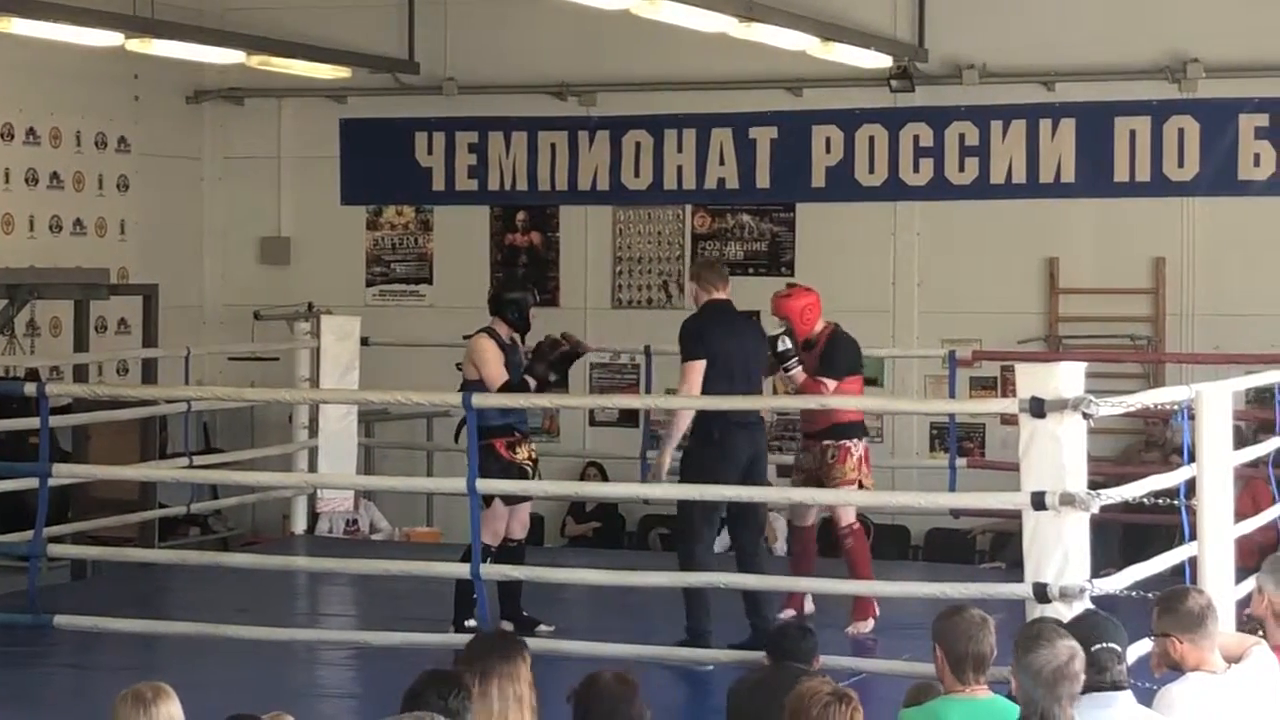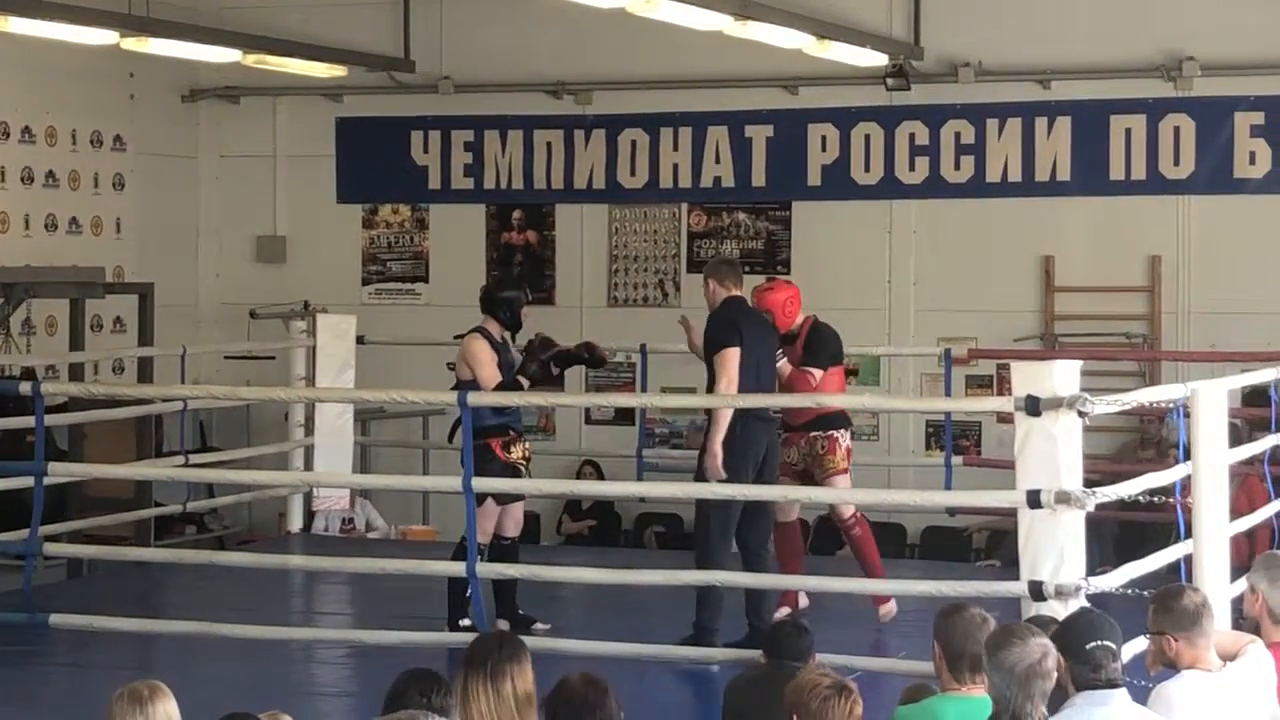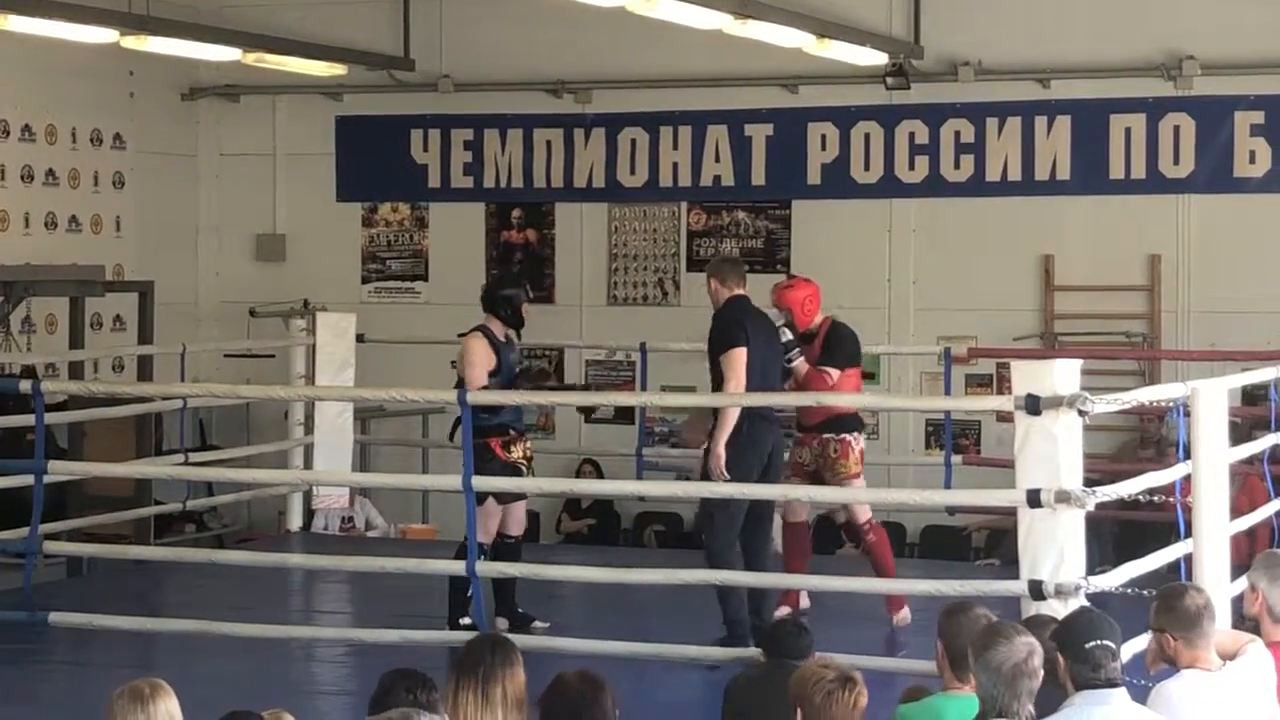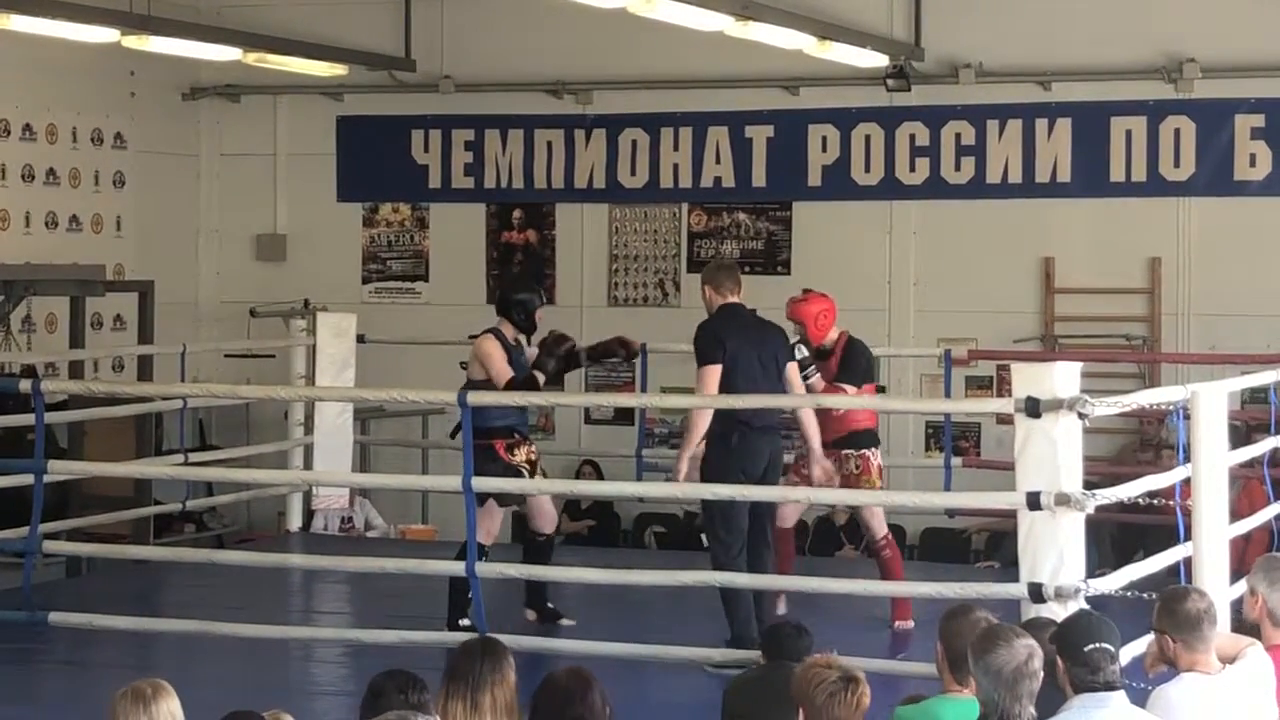
dt=0.3s
person 1, frame 1
left shoulder: (697, 325)
right shoulder: (754, 328)
left elbow: (690, 394)
left wrist: (666, 449)
left hip: (715, 439)
right hip: (754, 439)
left knee: (696, 542)
right knee: (752, 540)
left ankle: (699, 639)
right ankle: (763, 633)
person 1, frame 2
left shoulder: (723, 318)
right shoulder: (760, 322)
left elbow: (728, 382)
left wrist: (714, 441)
right wrist: (700, 348)
left hip: (737, 433)
right hip: (766, 433)
left knee: (713, 537)
right knee: (756, 538)
left ankle: (706, 636)
right ankle: (760, 632)
person 1, frame 3
left shoulder: (728, 318)
right shoulder: (765, 323)
left elbow: (735, 383)
left wrist: (718, 442)
right wrist: (707, 418)
left hip: (743, 437)
right hip: (771, 435)
left knee: (720, 536)
right knee: (757, 540)
left ankle: (739, 634)
right ankle: (762, 632)
person 1, frame 4
left shoulder: (712, 329)
right shoulder: (772, 331)
left elbow: (707, 398)
right elbow: (799, 396)
left wrist: (685, 456)
right wrist: (816, 454)
left hip: (731, 445)
right hip: (769, 444)
left knee: (727, 547)
right knee: (758, 543)
left ankle: (745, 644)
right ankle: (764, 636)
person 2, frame 1
left shoulder: (510, 342)
right shoulder: (483, 344)
left elbow: (538, 384)
right elbow: (507, 394)
left wrist: (561, 359)
right wrist: (538, 364)
left hip: (517, 448)
right hip: (494, 450)
left knee: (517, 534)
right knee: (491, 536)
left ankle: (512, 615)
right ankle: (462, 619)
person 2, frame 2
left shoulder: (501, 341)
right shoulder: (476, 344)
left elbow: (531, 378)
right elbow: (501, 396)
left wrist: (571, 358)
right wrist: (530, 363)
left hip: (510, 447)
right hip: (489, 449)
left knee: (510, 532)
right knee: (480, 535)
left ankle: (508, 613)
right ankle: (458, 618)
person 2, frame 3
left shoulder: (509, 339)
right shoulder: (479, 343)
right wrist: (518, 387)
left hip: (513, 445)
right hip: (491, 447)
left knee: (513, 532)
right knee: (484, 535)
left ankle: (508, 612)
right ankle: (459, 617)
person 2, frame 4
left shoulder: (517, 343)
right shoulder: (488, 345)
left elbow: (556, 365)
right elbow: (515, 391)
left wrist: (602, 351)
right wrist: (547, 359)
left hip: (519, 447)
right hip: (493, 450)
left knee: (545, 522)
right knee: (484, 536)
left ankle: (538, 603)
right ankle: (457, 618)
person 3, frame 1
left shoulder: (839, 344)
right shoulder: (800, 344)
left elbow: (818, 394)
right elbow: (777, 378)
left wrist: (788, 362)
right wrist: (776, 357)
left hip: (843, 439)
right hip: (813, 440)
left knee: (844, 520)
right knee: (800, 518)
left ankle: (866, 606)
right ankle: (799, 598)
person 3, frame 2
left shoulder: (821, 335)
right shoulder: (781, 339)
left elbow: (805, 385)
left wrist: (774, 356)
left hip: (827, 431)
right hip: (794, 434)
left knee: (843, 510)
right knee: (782, 513)
left ankle: (881, 590)
right ankle: (792, 594)
person 3, frame 3
left shoulder: (840, 336)
right shoulder: (799, 338)
left elbow: (821, 385)
right elbow: (788, 385)
left wrist: (792, 354)
left hip: (841, 434)
right hip: (807, 435)
left knee: (859, 517)
right knee: (793, 515)
left ankle: (896, 600)
right ankle: (794, 595)
person 3, frame 4
left shoulder: (855, 352)
right shoulder: (812, 353)
left elbow: (837, 403)
left wrist: (807, 371)
left hip: (856, 450)
right hip: (818, 449)
left knee: (876, 530)
right knee: (780, 517)
left ankle: (901, 609)
right ankle: (777, 594)
